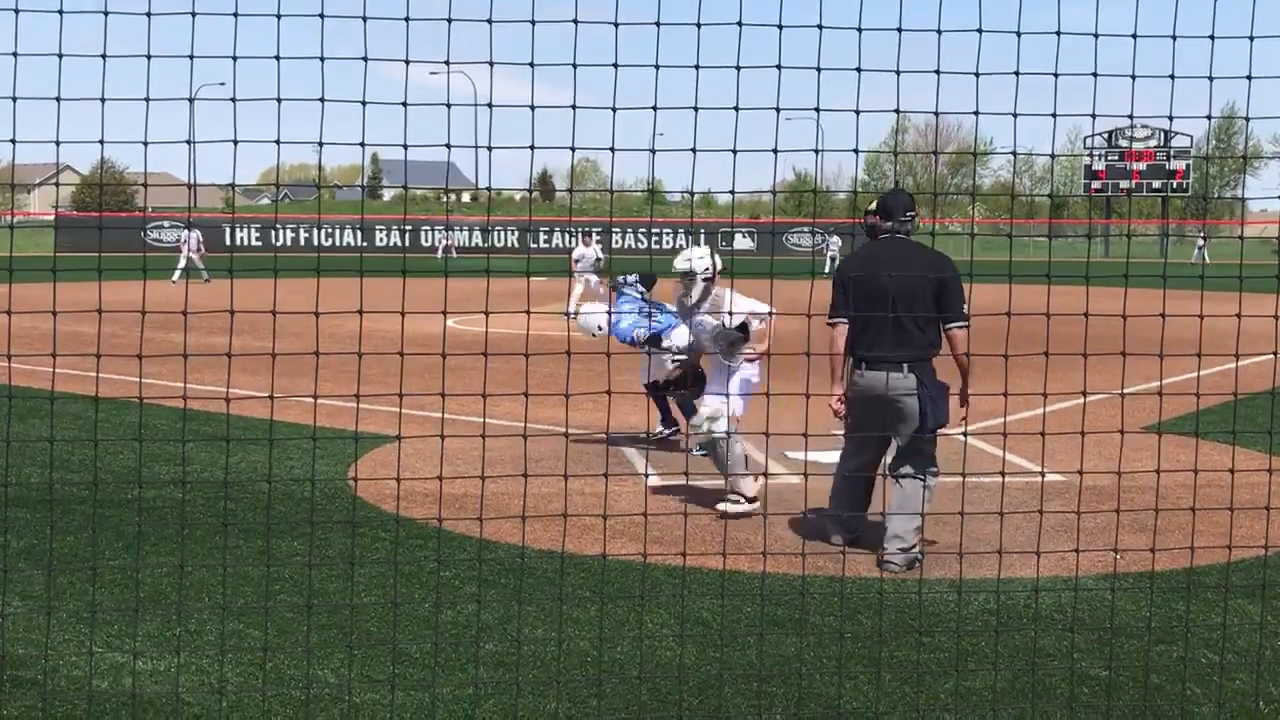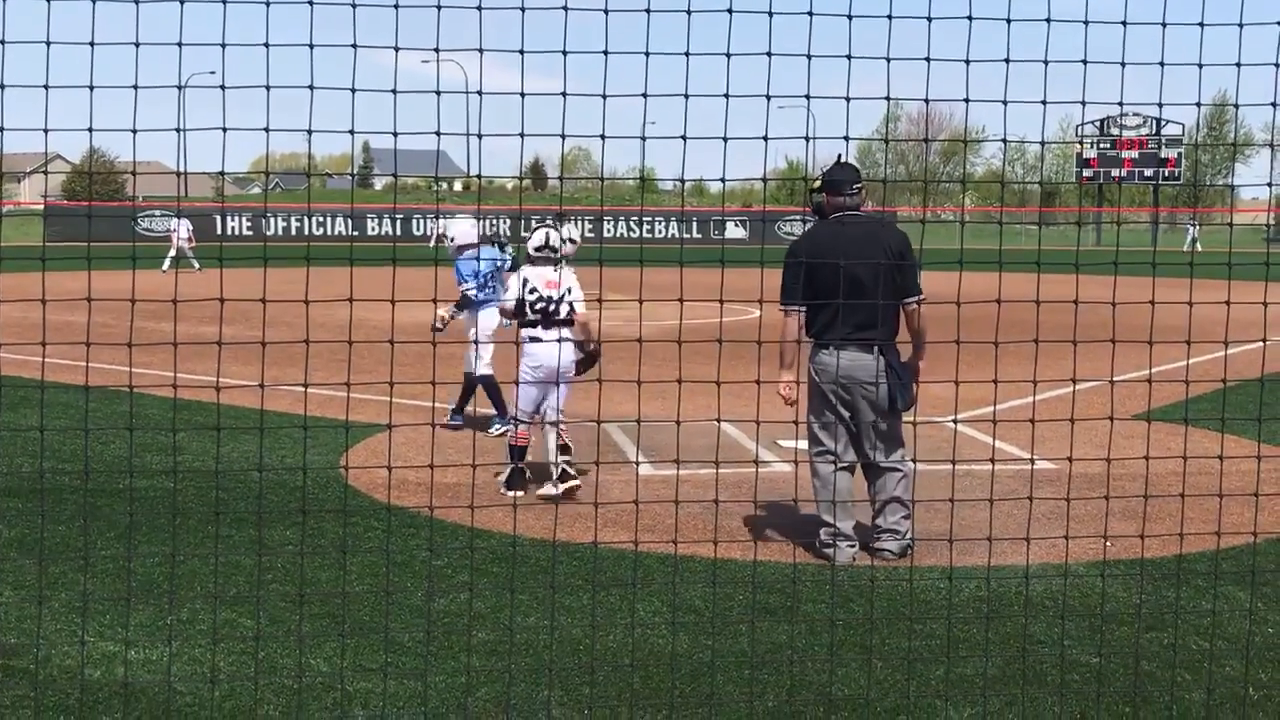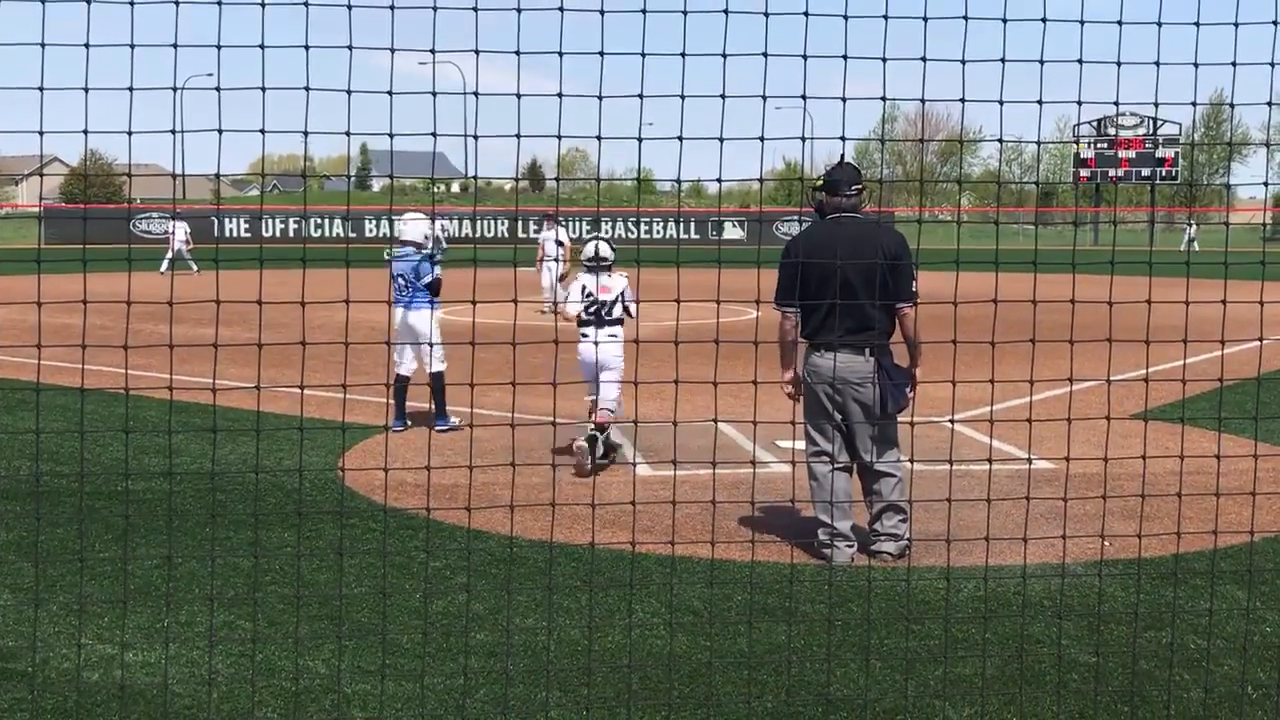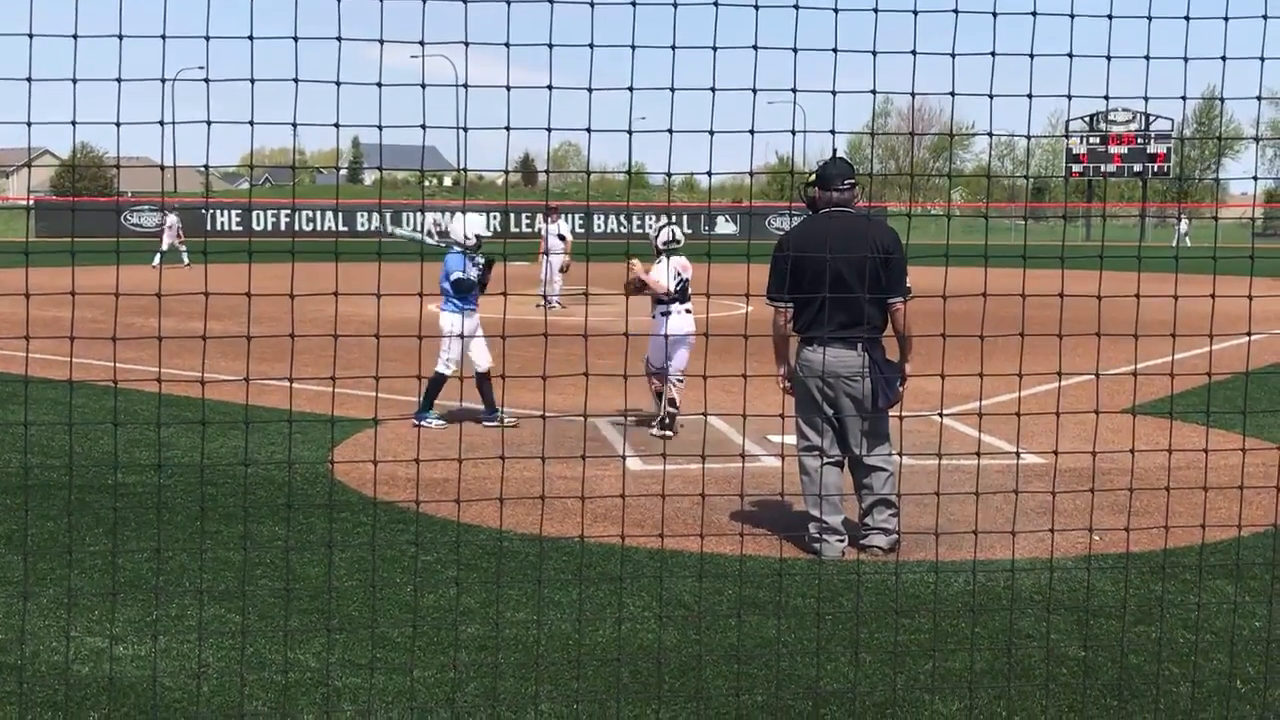
dt=1s
person 1, frame 1
left shoulder: (852, 263)
right shoulder: (938, 264)
left elbow: (839, 329)
right elbow: (956, 331)
left wrist: (837, 384)
right wrist: (966, 382)
left hip: (863, 376)
right hip: (913, 378)
left knee: (857, 456)
right knee: (913, 466)
left ankle: (844, 530)
right ankle: (899, 550)
person 1, frame 2
left shoulder: (806, 244)
right shoulder: (892, 237)
left elbow: (793, 315)
right elbow: (912, 306)
left wrist: (787, 371)
right wrist: (918, 354)
left hip: (827, 360)
right hip: (878, 359)
left knee: (830, 455)
right knee: (887, 453)
left ankle: (837, 541)
right ankle: (892, 536)
person 1, frame 3
left shoulder: (801, 244)
right shoulder: (889, 240)
left elbow: (789, 316)
right elbow: (905, 310)
left wrist: (788, 368)
right wrist: (915, 362)
left hip: (820, 362)
right hip: (871, 362)
left knee: (826, 456)
right knee: (881, 454)
left ankle: (836, 542)
right ankle: (890, 538)
person 1, frame 4
left shoulder: (793, 239)
right shoulder: (882, 235)
left elbow: (782, 312)
right elbow: (897, 306)
left wrist: (782, 362)
right wrist: (905, 357)
left hip: (812, 356)
right hip: (864, 356)
left knee: (818, 451)
right knee: (873, 448)
left ankle: (827, 537)
right ankle: (880, 532)
person 2, frame 1
left shoulder: (727, 300)
right shoulder: (686, 304)
left elbow: (767, 312)
left wrist: (763, 346)
left hip: (742, 369)
right hip: (720, 370)
left knee: (722, 428)
right knee: (704, 424)
left ankle: (746, 494)
right ankle: (739, 482)
person 2, frame 2
left shoulder: (523, 275)
right shoulder: (568, 277)
left elbow: (507, 308)
right elbow: (581, 318)
left wrist: (521, 313)
right wrist: (588, 345)
left hip: (534, 353)
right hip: (564, 352)
left knee: (522, 418)
right knee: (554, 417)
left ankle: (516, 477)
right ankle: (564, 472)
person 2, frame 3
left shoulder: (581, 281)
right shoulder: (622, 281)
left elbow: (569, 315)
right elbow: (633, 313)
left wrist: (569, 313)
left hip: (587, 347)
right hip: (613, 348)
left knee: (597, 397)
right knee: (608, 404)
left ankle: (600, 450)
right ankle: (589, 441)
person 2, frame 4
left shoulder: (661, 265)
right shoulder: (684, 262)
left elbow: (664, 291)
left wrist: (642, 275)
right wrist: (645, 279)
left hip: (665, 324)
right hip: (687, 323)
left knee: (654, 371)
right knee: (675, 375)
left ankle: (664, 419)
right ankle: (668, 421)
person 3, frame 1
left shoulder: (621, 329)
right shoulder: (626, 293)
left elbow: (651, 340)
right elbow: (651, 278)
left wrist: (674, 351)
left hip: (674, 337)
right hip: (679, 330)
right knee: (651, 380)
right ankle: (669, 423)
person 3, frame 2
left shoulder: (463, 262)
right shoulder: (492, 251)
left elbow: (468, 297)
right elbow: (513, 266)
left wrist: (448, 315)
right wrist: (505, 250)
left hip: (481, 315)
right hip: (494, 312)
left knee: (481, 369)
right knee: (472, 366)
left ankle: (503, 416)
right ankle: (458, 413)
person 3, frame 3
left shoulder: (395, 257)
right shoulder: (420, 259)
right elbow: (435, 290)
right wrist: (435, 266)
left hip: (401, 314)
right hip: (423, 314)
left knee: (403, 367)
right knee: (436, 365)
left ankle: (399, 419)
right ankle: (441, 418)
person 3, frame 4
left shoulder: (469, 258)
right shoulder: (454, 258)
left elbow: (479, 288)
right elbow: (464, 288)
left wrist: (486, 269)
right wrist: (477, 268)
left hip: (470, 317)
right hip: (456, 317)
left knee: (483, 363)
right knee: (447, 366)
left ankle: (491, 413)
right ankle: (423, 413)
